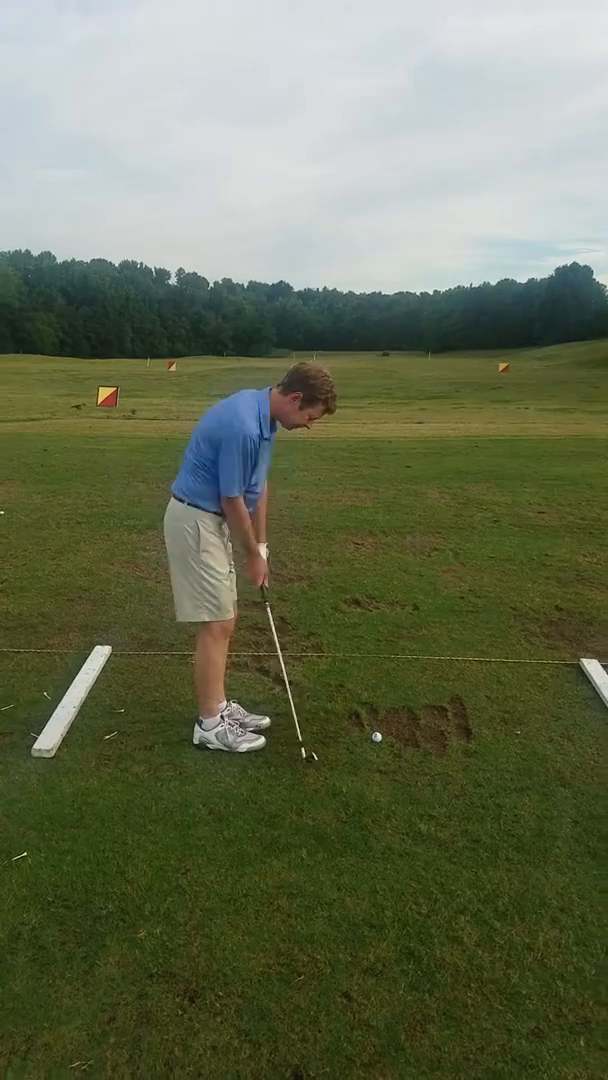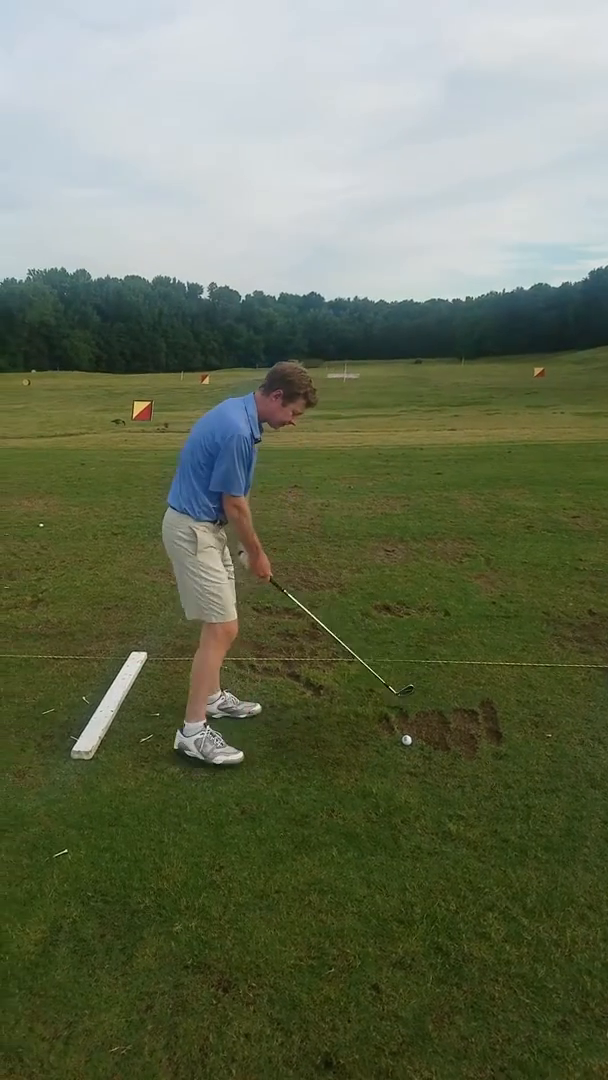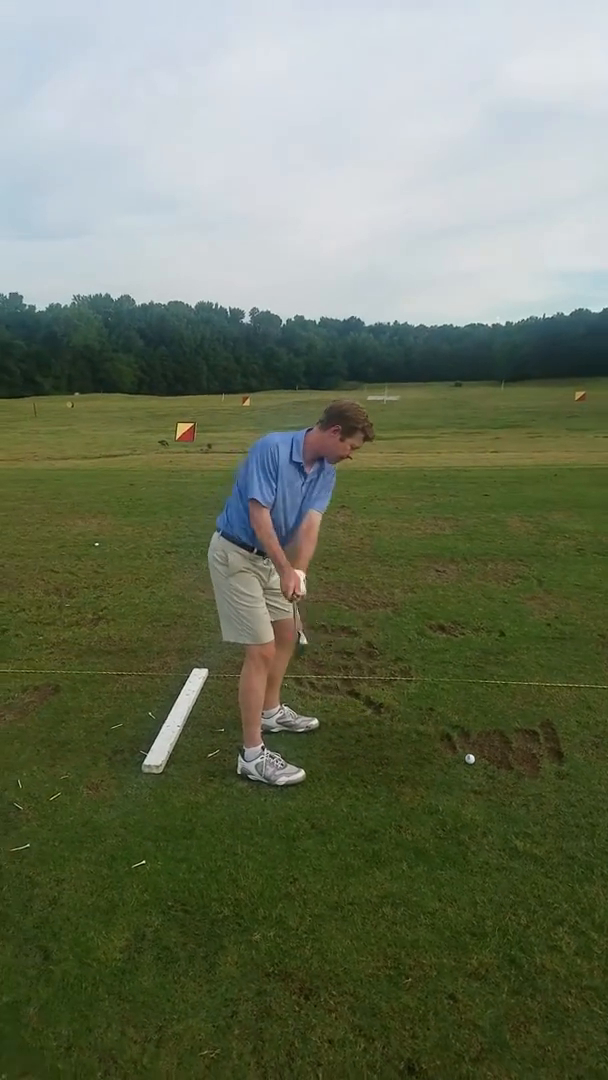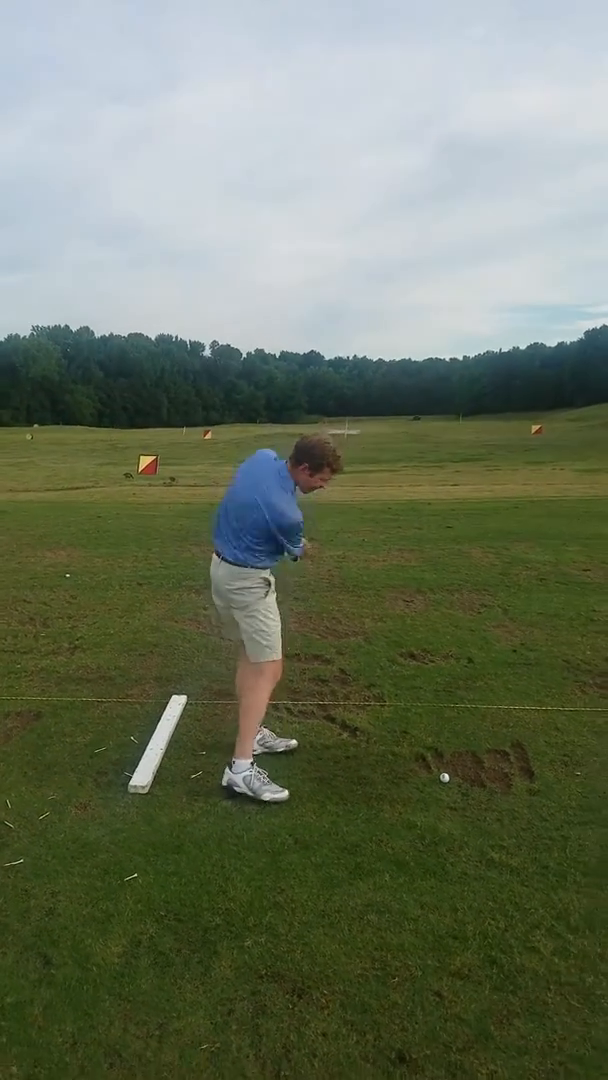
dt=1s
person 1, frame 1
left shoulder: (256, 404)
right shoulder: (243, 428)
left elbow: (258, 487)
right elbow: (235, 502)
left wrist: (262, 546)
right wrist: (253, 557)
left hip: (210, 518)
right hip: (195, 521)
left knee: (223, 617)
right knee: (217, 623)
left ankle: (219, 705)
right ankle: (210, 724)
person 1, frame 2
left shoulder: (238, 411)
right shoulder: (237, 430)
right elbow: (234, 503)
right wrist: (256, 553)
left hip: (207, 525)
right hip: (193, 530)
left knee: (222, 617)
right knee: (222, 627)
left ankle: (211, 696)
right ankle: (192, 730)
person 1, frame 3
left shoulder: (326, 473)
right shoulder: (271, 447)
left elbow: (312, 522)
right elbow: (258, 511)
left wrist: (299, 572)
right wrist: (284, 570)
left hip: (268, 556)
right hip: (236, 554)
left knee: (287, 630)
right knee: (262, 650)
left ankle: (271, 711)
right ankle: (252, 755)
person 1, frame 4
left shoulder: (261, 459)
right shoulder: (288, 513)
right elbow: (295, 551)
right wrist: (302, 547)
left hip: (221, 568)
right hip: (248, 581)
left knee: (252, 653)
right knee: (269, 669)
left ankle: (251, 734)
right ankle: (241, 767)
